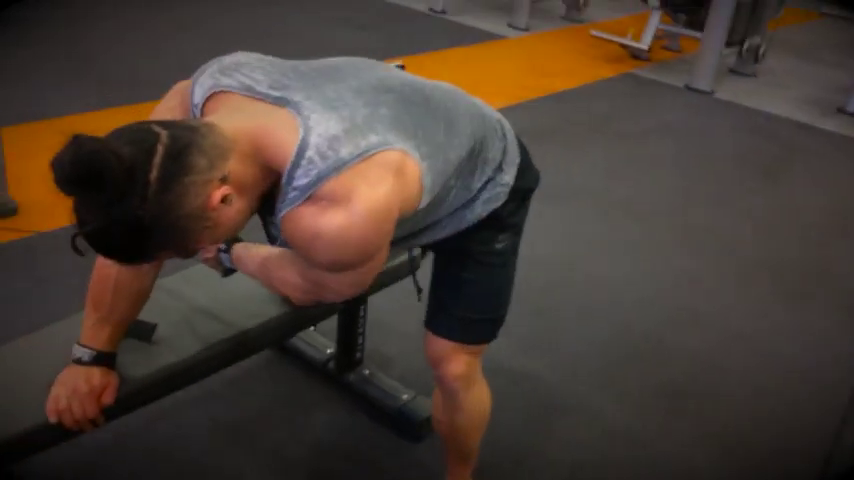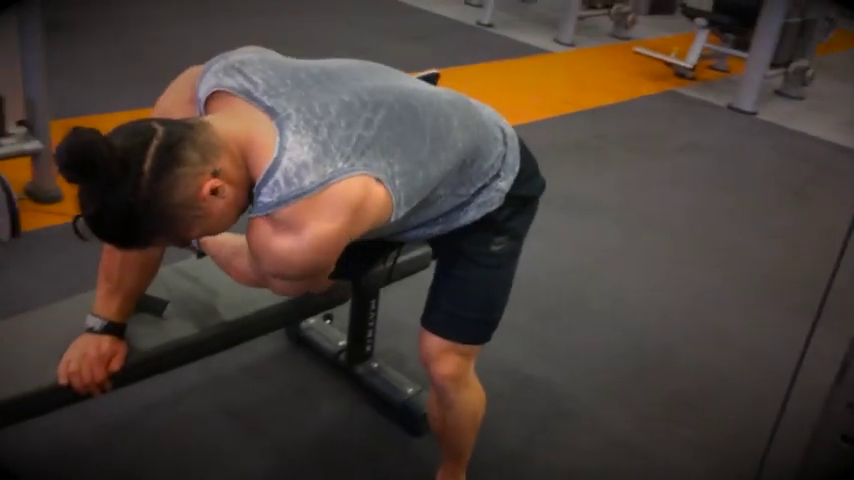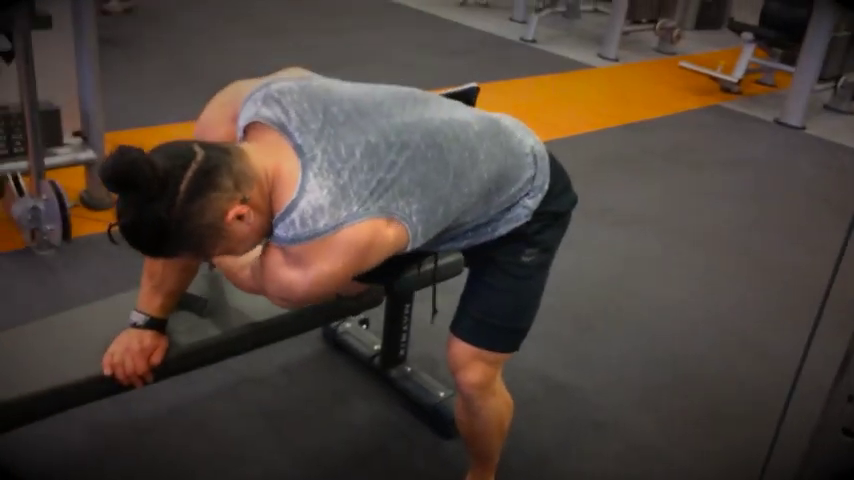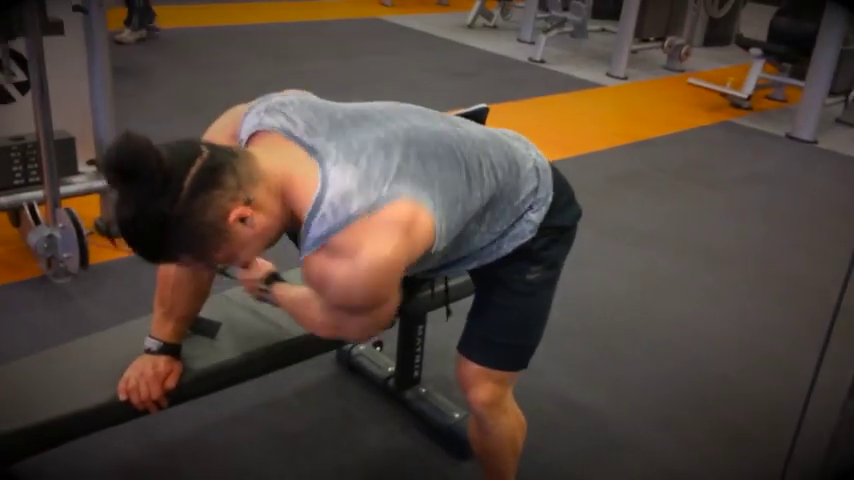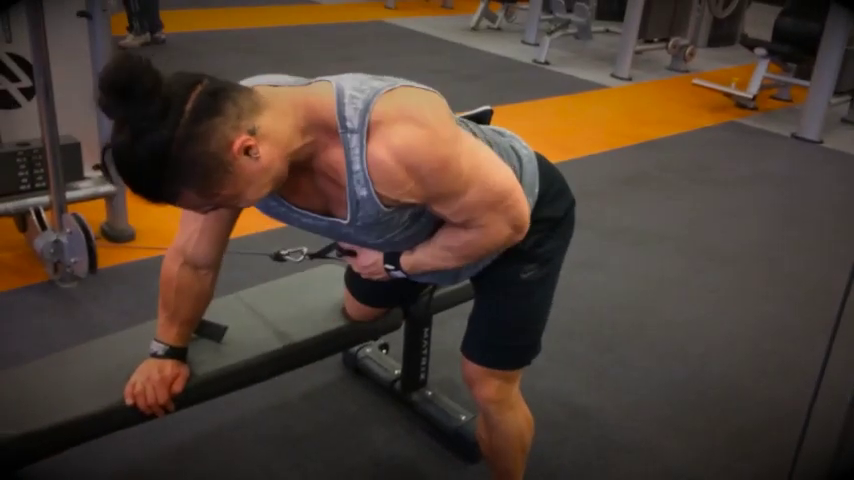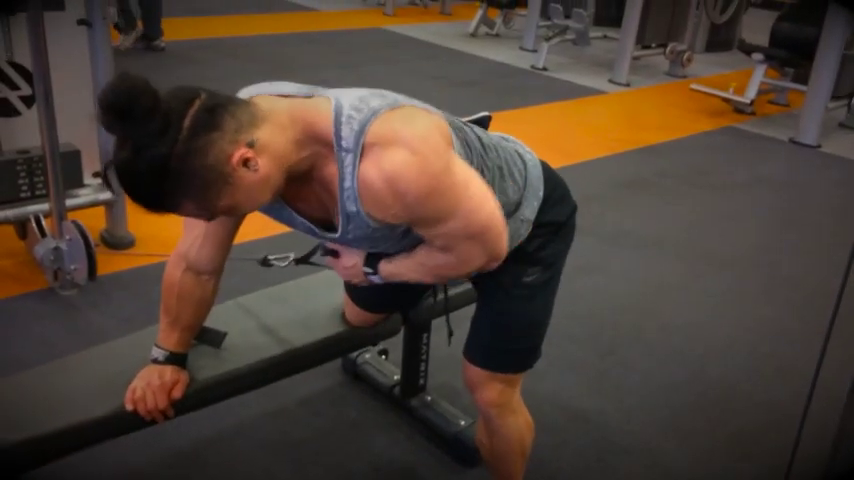
dt=0.3s
person 1, frame 1
left shoulder: (339, 215)
right shoulder: (188, 108)
left elbow: (324, 284)
right elbow: (135, 236)
left wrist: (229, 255)
right wrist: (92, 356)
left hip: (481, 190)
right hip: (415, 144)
left knee: (452, 365)
right knee: (297, 297)
person 1, frame 2
left shoulder: (298, 229)
right shoulder: (196, 93)
left elbow: (269, 274)
right elbow: (145, 212)
left wrist: (205, 241)
right wrist: (104, 324)
left hip: (489, 186)
right hip: (414, 151)
left knee: (444, 364)
right knee: (317, 277)
person 1, frame 3
left shoulder: (308, 263)
right shoulder: (238, 109)
left elbow: (258, 277)
right elbow: (182, 221)
left wrist: (215, 256)
right wrist: (147, 320)
left hip: (522, 201)
right hip: (446, 164)
left knee: (471, 371)
person 1, frame 4
left shoulder: (355, 254)
right shoulder: (237, 135)
left elbow: (350, 322)
right elbow: (190, 256)
left wrist: (269, 288)
right wrist: (161, 345)
left hip: (527, 216)
right hip: (455, 185)
left knee: (483, 391)
right knee: (357, 305)
person 1, frame 5
left shoulder: (394, 141)
right shoulder: (230, 122)
left elbow: (506, 221)
right elbow: (193, 257)
left wrist: (397, 263)
right wrist: (167, 350)
left hip: (524, 212)
right hip: (425, 216)
left knee: (489, 387)
right knee: (360, 311)
person 1, frame 6
left shoulder: (390, 164)
right shoulder: (231, 135)
left elbow: (487, 245)
right elbow: (195, 263)
left wrist: (374, 267)
right wrist: (168, 356)
left hip: (523, 219)
right hip: (422, 223)
left knee: (489, 391)
right knee: (359, 315)
